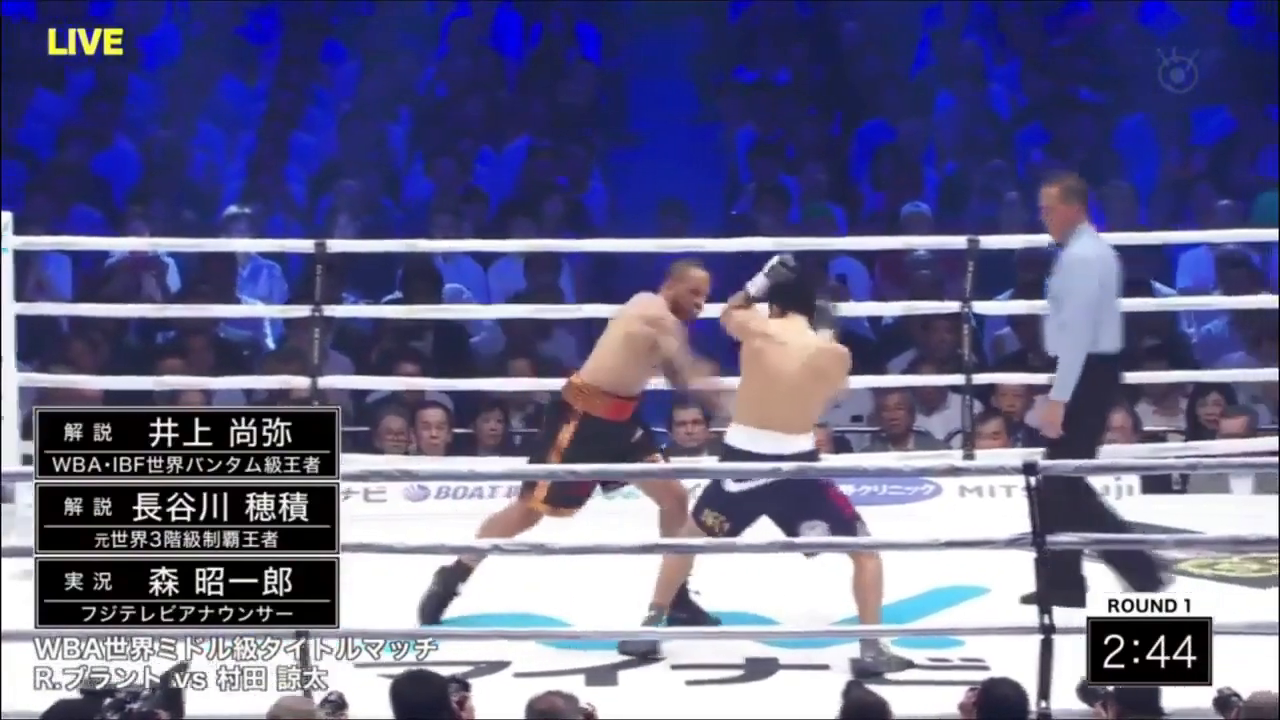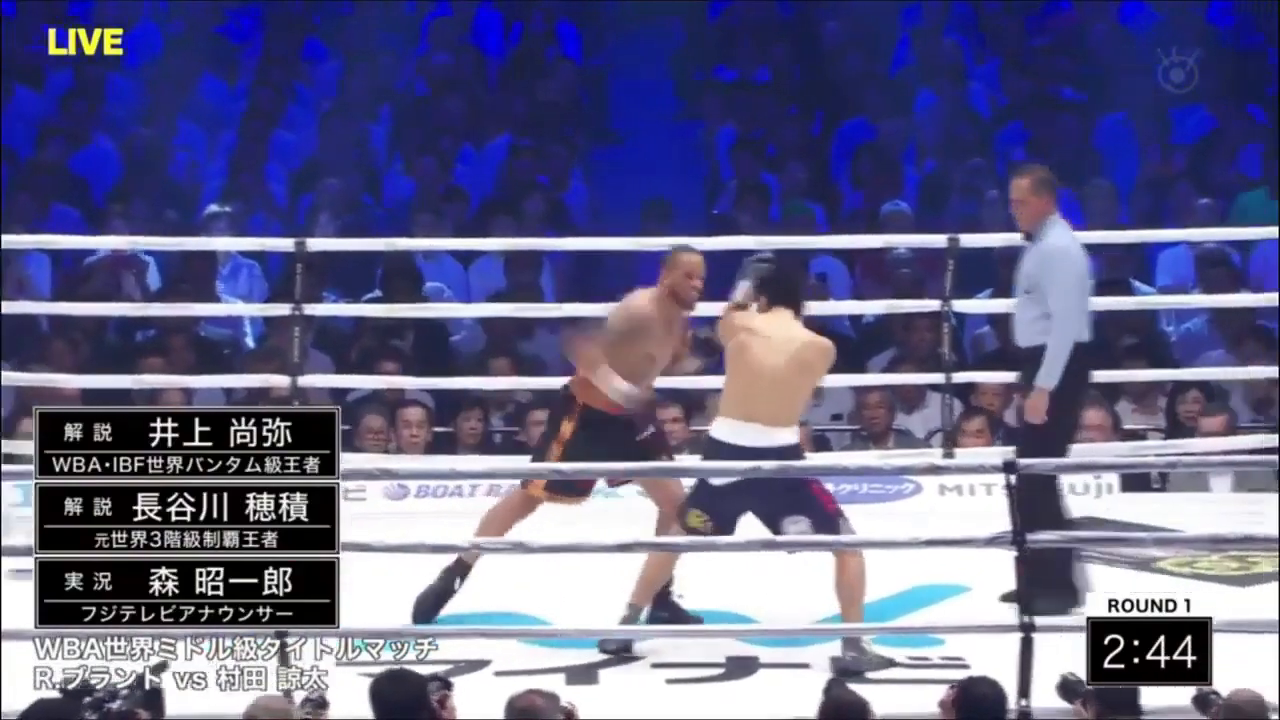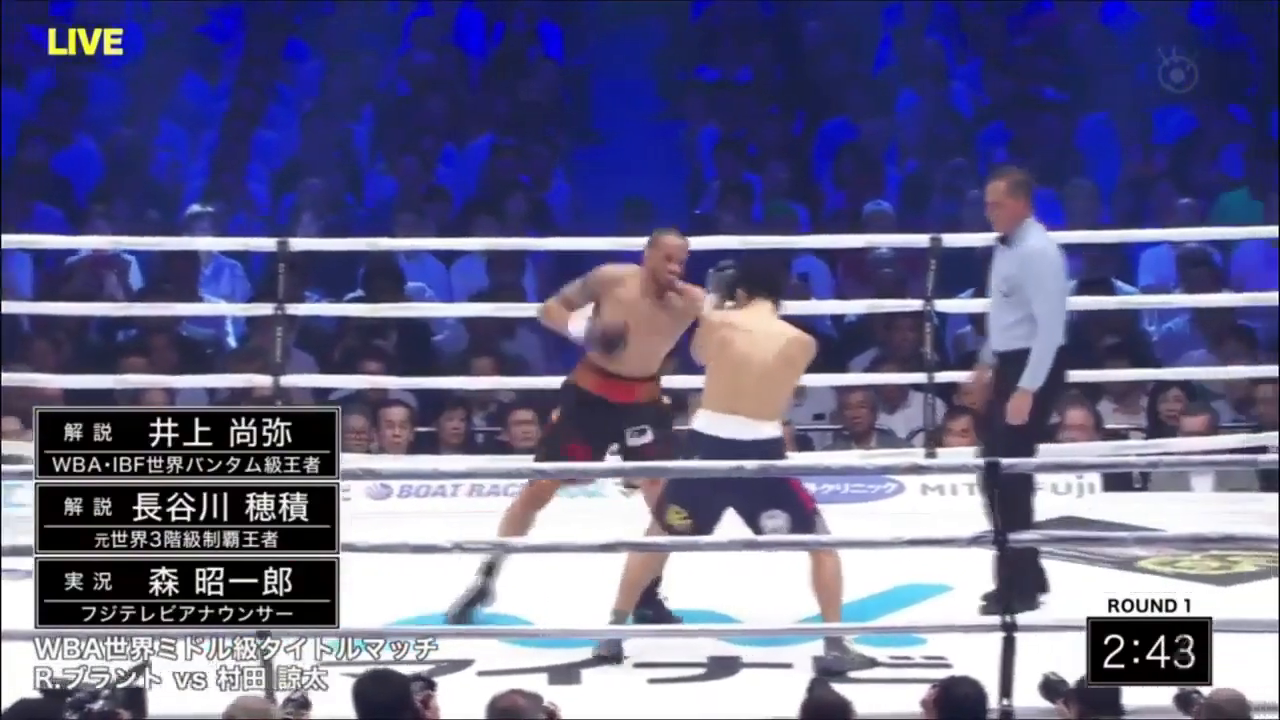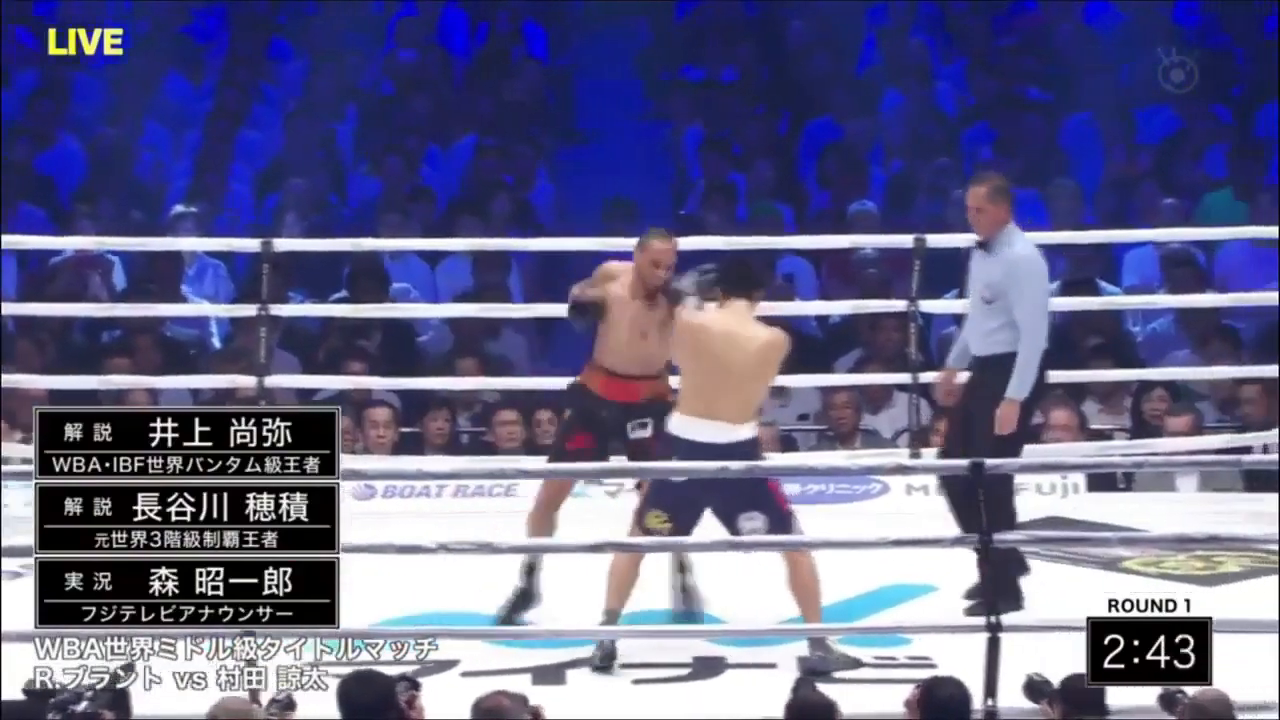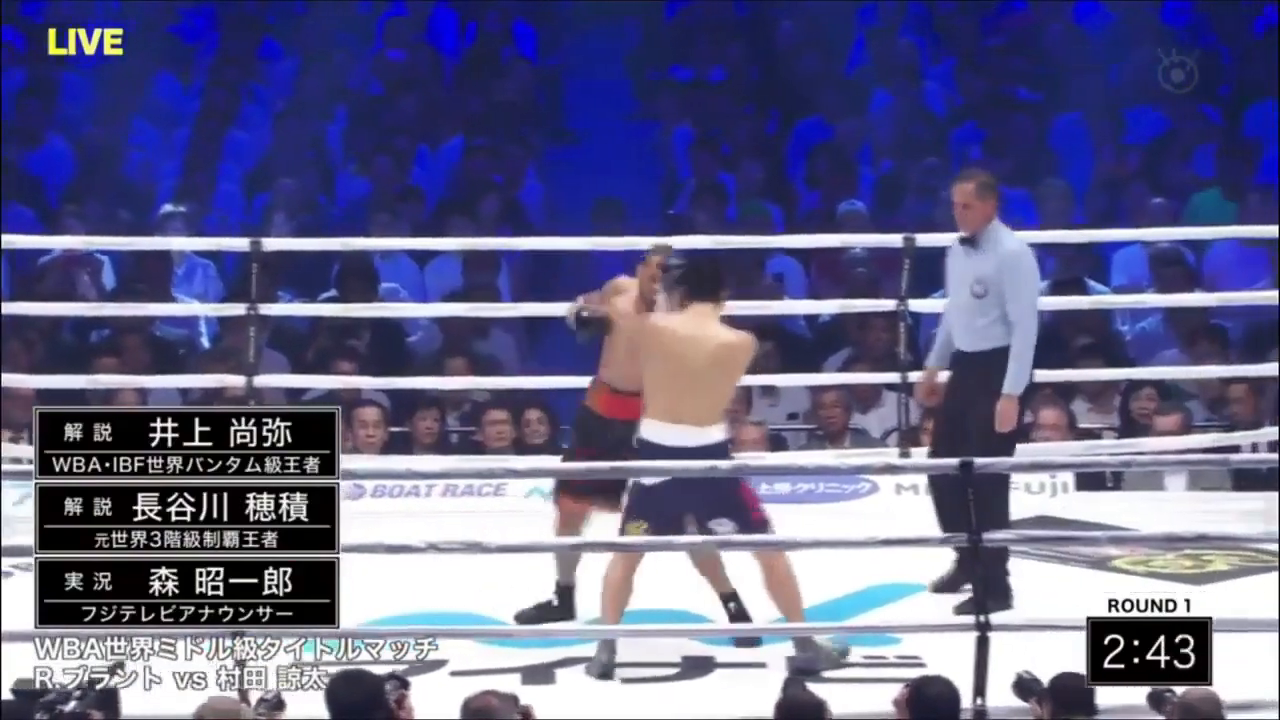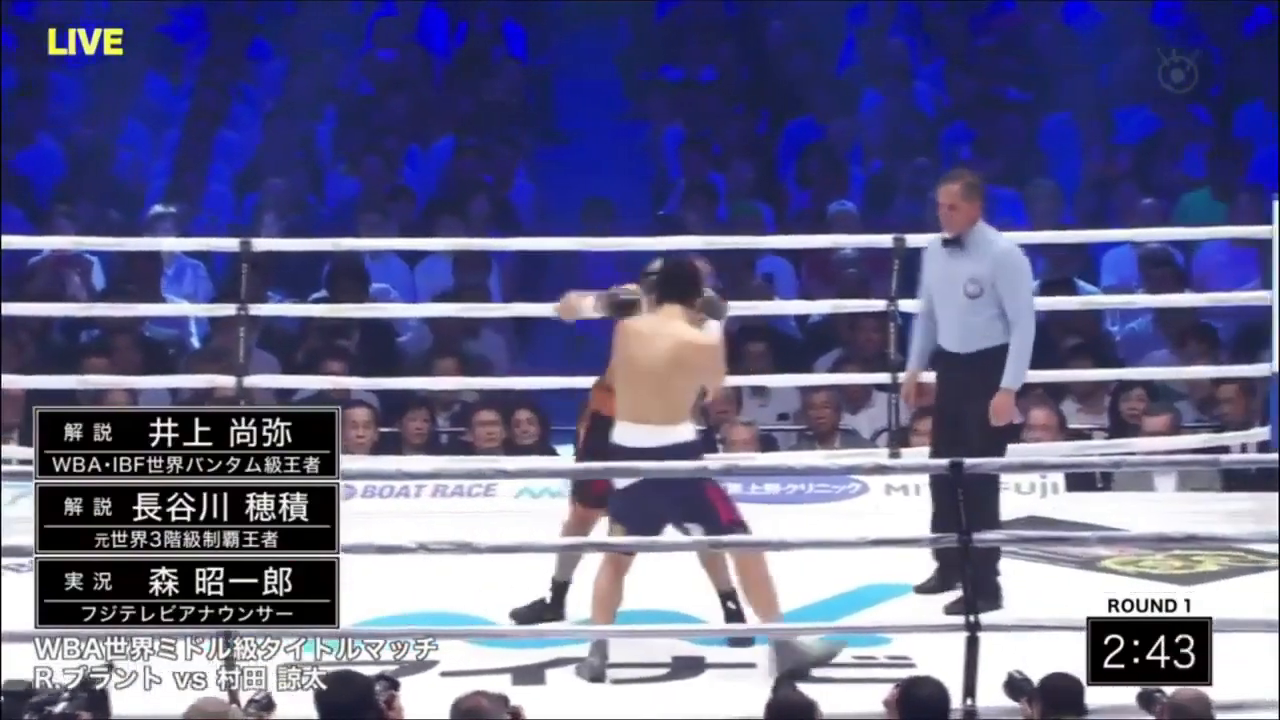
dt=0.1s
person 1, frame 1
left shoulder: (1080, 257)
right shoulder: (1087, 250)
left elbow: (1078, 332)
left wrist: (1057, 397)
left hip: (1087, 376)
right hip: (1090, 372)
left knee: (1064, 483)
right knee: (1058, 479)
left ankle: (1136, 564)
right ankle: (1059, 581)
person 1, frame 2
left shoulder: (1057, 248)
right shoulder: (1042, 244)
left elbow: (1066, 323)
left wrist: (1044, 387)
right wrist: (1038, 379)
left hip: (1057, 369)
right hip: (1044, 365)
left knee: (1035, 474)
right knee: (1031, 472)
left ankle: (1052, 585)
right ankle: (1040, 579)
person 1, frame 3
left shoulder: (1039, 252)
right shoulder: (1006, 247)
left elbow: (1051, 326)
left wrist: (1028, 389)
right wrist: (986, 361)
left hip: (1032, 372)
right hip: (1008, 368)
left knee: (1009, 476)
right knee: (996, 473)
left ankle: (1019, 587)
right ankle: (1021, 572)
person 1, frame 4
left shoulder: (1021, 259)
right shoulder: (982, 252)
left elbow: (1034, 334)
left wrist: (1014, 399)
right wrist: (953, 364)
left hip: (1010, 377)
right hip: (984, 372)
left knee: (992, 479)
right knee: (954, 469)
left ankle: (1003, 588)
right ankle: (1000, 569)
person 1, frame 5
left shoulder: (1012, 255)
right shoulder: (958, 251)
left elbow: (1026, 328)
left wrist: (1011, 395)
right wrist: (933, 366)
left hip: (997, 371)
right hip: (965, 369)
left knee: (988, 479)
right knee: (944, 469)
left ankle: (994, 587)
right ankle: (970, 561)
person 1, frame 6
left shoulder: (1002, 254)
right shoulder: (936, 252)
left elbow: (1022, 324)
left wrist: (1008, 389)
right wrist: (914, 369)
left hip: (989, 369)
right hip: (952, 368)
left knee: (978, 478)
right knee: (943, 471)
left ankle: (984, 587)
right ankle: (952, 565)
person 2, frame 1
left shoulder: (754, 328)
right shoulder: (836, 354)
left elbow: (728, 317)
left wrist: (762, 279)
left hip: (740, 460)
right hip: (795, 468)
left knee: (691, 536)
right knee: (864, 550)
left ankle: (650, 628)
right ankle: (871, 650)
person 2, frame 2
left shoulder: (741, 325)
right shoulder: (821, 347)
left elbow: (720, 327)
left wrist: (745, 286)
left hip: (725, 454)
right hip: (780, 460)
right knee: (847, 548)
left ankle: (626, 628)
right ankle: (853, 650)
person 2, frame 3
left shoulder: (717, 322)
right shoulder: (802, 343)
left wrist: (715, 297)
left hip: (706, 448)
right hip: (760, 454)
left knee: (657, 538)
right knee: (820, 547)
left ankle: (613, 636)
right ankle: (835, 648)
person 2, frame 4
left shoulder: (690, 323)
right shoulder: (776, 340)
left wrist: (692, 303)
left hip: (684, 450)
right hip: (736, 455)
left knee: (636, 541)
right knee: (795, 547)
left ankle: (605, 640)
right ankle: (819, 648)
person 2, frame 5
left shoulder: (650, 326)
right shoulder: (738, 342)
left wrist: (674, 286)
left hip: (653, 455)
right hip: (705, 459)
left knee: (627, 552)
right knee: (769, 550)
left ankle: (605, 651)
right ankle: (806, 646)
person 2, frame 6
left shoulder: (627, 328)
right shoulder: (702, 343)
right wrist: (715, 321)
left hip: (626, 456)
right hip: (675, 457)
left knee: (615, 557)
right knee: (745, 551)
left ankle: (596, 654)
right ankle: (785, 647)
person 3, frame 1
left shoulder: (652, 308)
right shoulder: (659, 317)
right elbow: (689, 370)
left wrist: (665, 369)
left hip: (619, 416)
right hip: (583, 415)
left knee: (675, 497)
right knee: (529, 509)
left ankle: (679, 600)
right ankle: (453, 577)
person 3, frame 2
left shoulder: (676, 316)
right shoulder: (641, 308)
left elbow: (676, 361)
right elbow: (582, 350)
right wrist: (624, 392)
left hip: (628, 412)
right hip: (588, 409)
left knee: (674, 500)
right knee: (526, 499)
left ankle: (661, 599)
right ankle: (453, 577)
person 3, frame 3
left shoulder: (691, 299)
right shoulder: (612, 277)
right elbow: (550, 310)
right wrist: (583, 331)
left hip: (642, 402)
right hip: (588, 392)
left knee: (663, 497)
right knee: (537, 490)
left ankle: (649, 596)
right ankle: (486, 579)
person 3, frame 4
right shoulder: (613, 273)
right elbow: (581, 293)
right wrist: (580, 300)
left hip: (647, 399)
right hip: (595, 393)
right knee: (552, 490)
left ankle: (682, 580)
right ankle: (528, 583)
person 3, frame 5
right shoulder: (620, 289)
right elbow: (585, 307)
right wrist: (582, 314)
right hip: (601, 414)
right knee: (570, 511)
left ankle: (734, 607)
right ankle: (563, 600)
person 3, frame 6
right shoulder: (634, 298)
right elbow: (567, 308)
right wrist: (599, 302)
right hip: (610, 413)
right knee: (583, 516)
left ankle: (731, 607)
right ankle: (556, 598)
